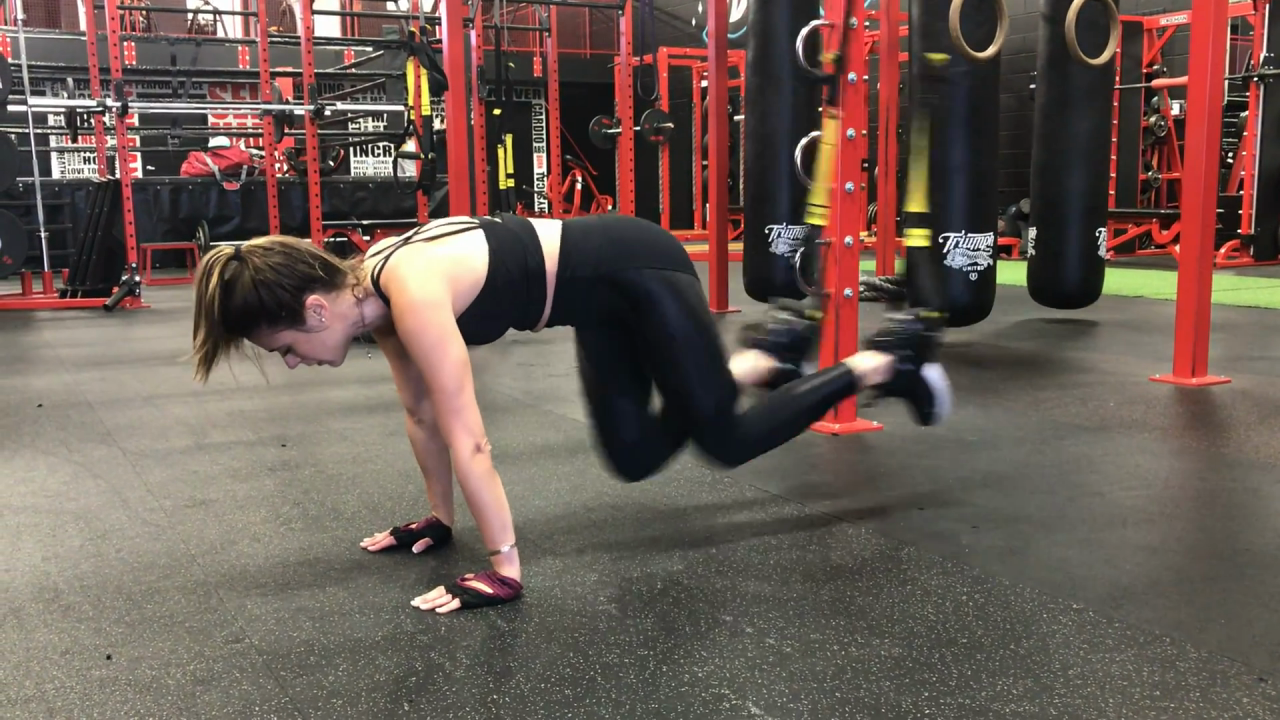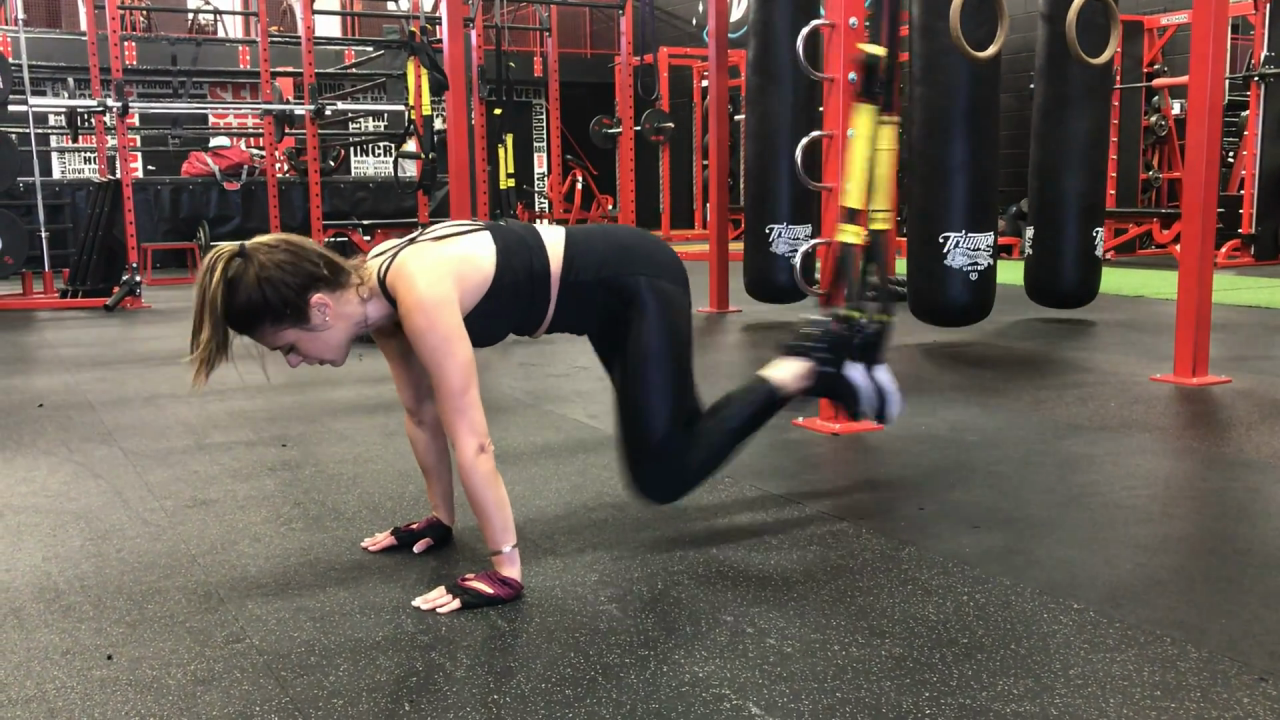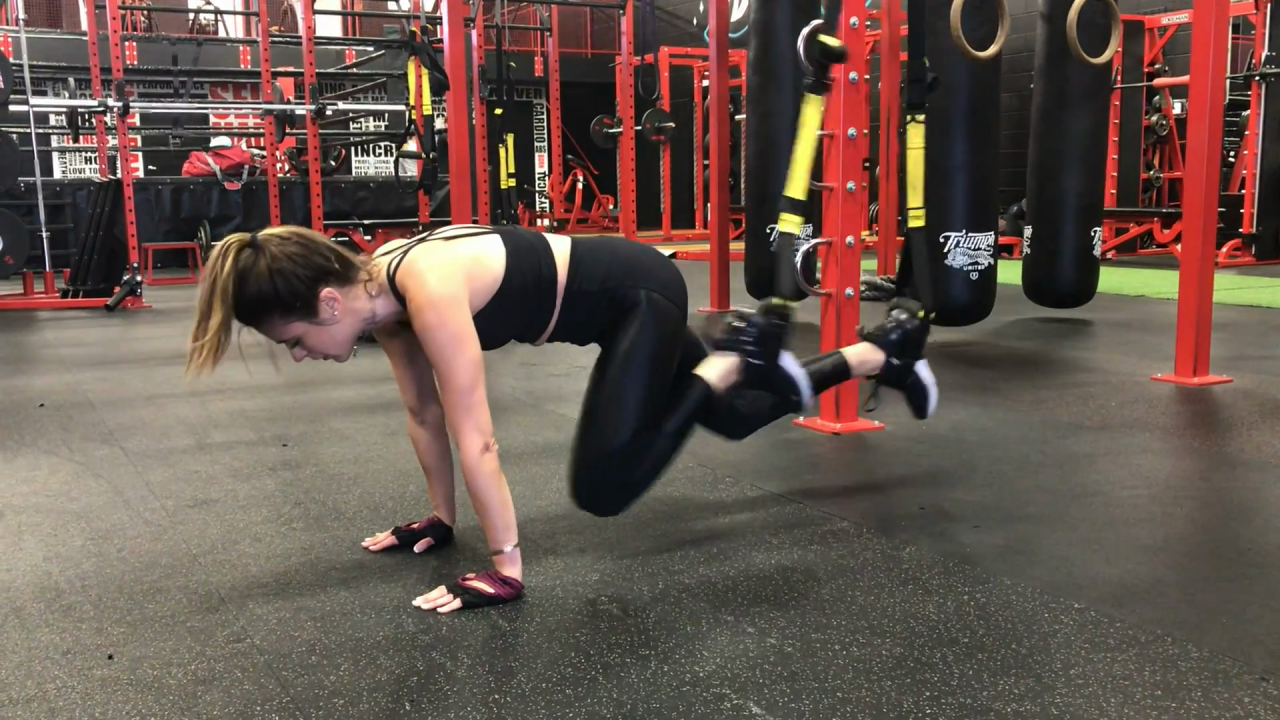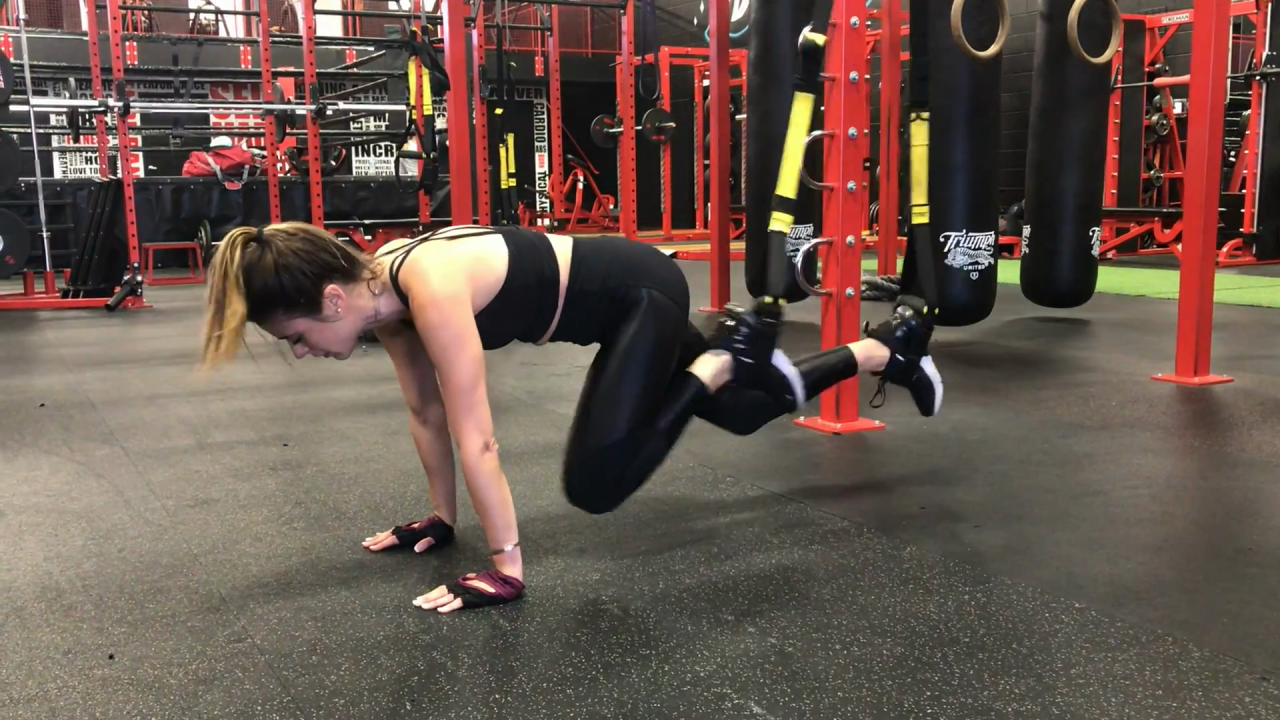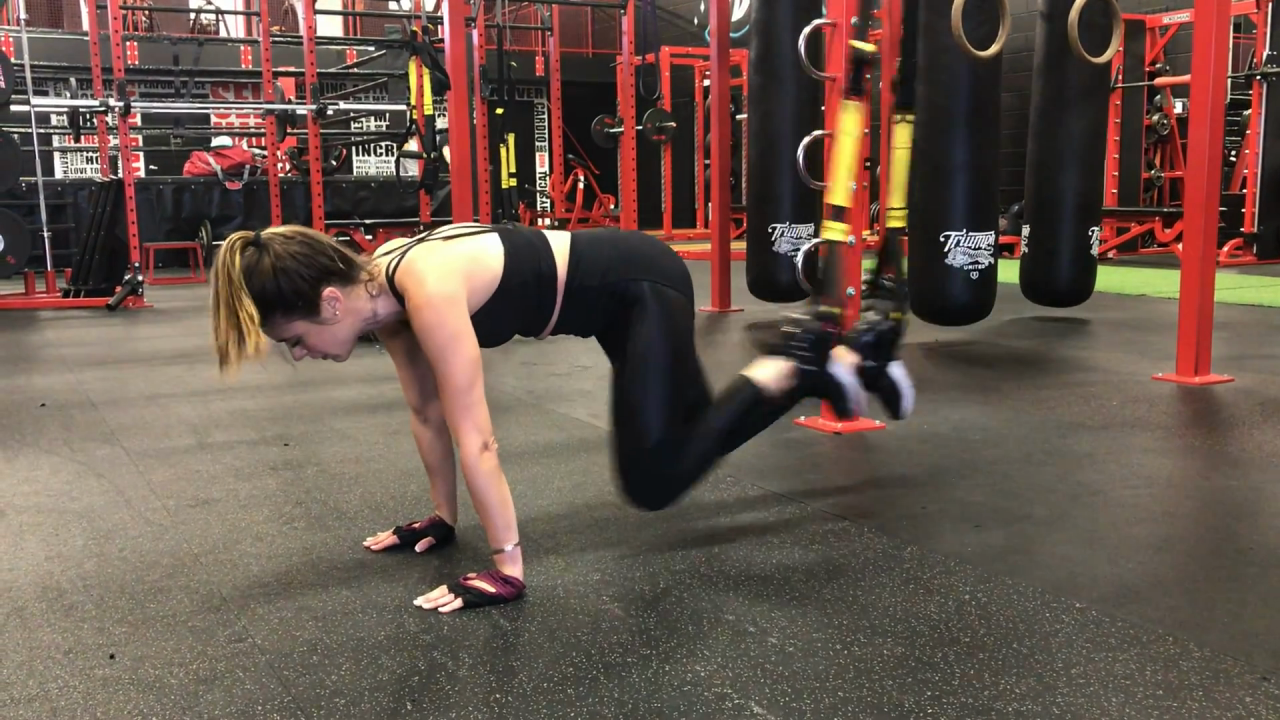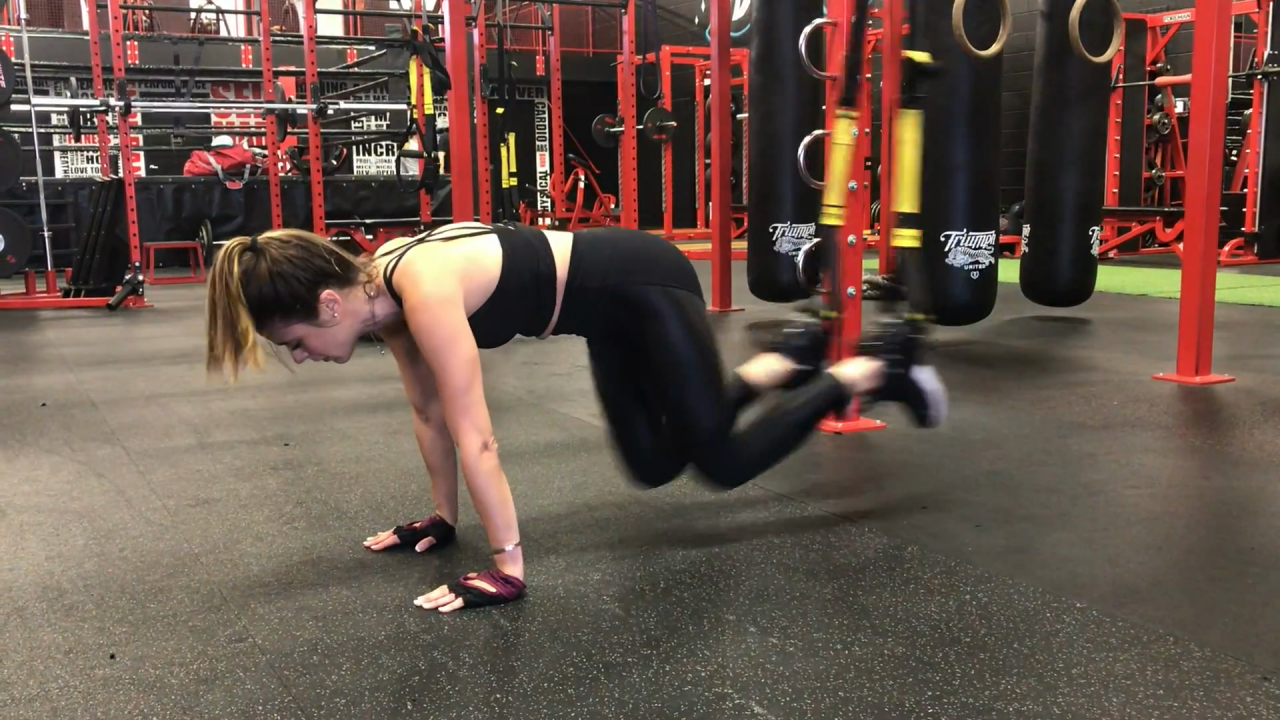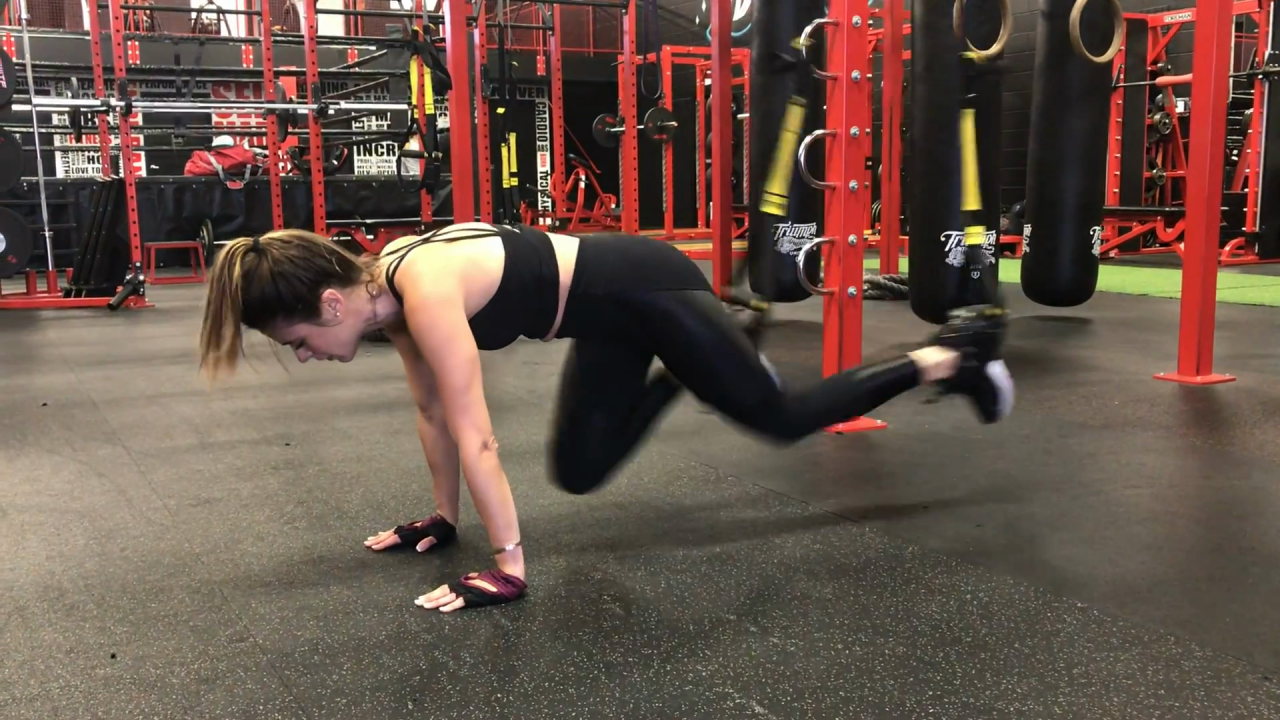
dt=0.1s
person 1, frame 1
left shoulder: (411, 293)
right shoulder: (371, 286)
left elbow: (465, 436)
right elbow: (419, 411)
left wrist: (505, 568)
right wrist: (439, 518)
left hip: (634, 270)
right hip: (597, 284)
left knee: (729, 441)
right knee: (632, 460)
left ankle: (887, 363)
right ankle: (754, 362)
person 1, frame 2
left shoulder: (417, 292)
right shoulder: (367, 286)
left elbow: (469, 438)
right elbow: (419, 413)
left wrist: (504, 568)
right wrist: (438, 518)
left hip: (635, 277)
right hip: (596, 284)
left knee: (665, 476)
right knee: (680, 434)
left ankle: (811, 363)
right ankle: (841, 361)
person 1, frame 3
left shoulder: (426, 291)
right shoulder: (376, 284)
left elbow: (473, 437)
right elbow: (424, 413)
left wrist: (506, 568)
right wrist: (440, 518)
left hip: (636, 290)
right hip: (600, 296)
left knee: (600, 489)
right knee: (734, 417)
left ankle: (735, 363)
right ankle: (885, 350)
person 1, frame 4
left shoulder: (428, 290)
right shoulder: (382, 284)
left elbow: (475, 437)
right elbow: (426, 411)
left wrist: (507, 568)
right wrist: (441, 517)
left hip: (637, 290)
right hip: (608, 299)
left knee: (594, 480)
right knee: (737, 415)
left ankle: (728, 359)
right ankle: (886, 346)
person 1, frame 5
left shoulder: (425, 290)
right shoulder: (378, 284)
left elbow: (473, 435)
right elbow: (425, 410)
left wrist: (507, 566)
right wrist: (442, 516)
left hip: (637, 283)
right hip: (608, 289)
left knee: (654, 482)
right knee: (708, 429)
left ankle: (789, 366)
right ankle: (857, 356)
person 1, frame 6
left shoulder: (425, 291)
right shoulder: (384, 284)
left elbow: (476, 436)
right elbow: (428, 411)
left wrist: (509, 567)
right wrist: (443, 517)
left hip: (641, 283)
right hip: (605, 297)
left knee: (726, 464)
right knee: (656, 464)
left ankle: (873, 370)
right ankle: (778, 364)
person 1, frame 7
left shoulder: (423, 293)
right shoulder: (392, 280)
left elbow: (474, 436)
right elbow: (433, 412)
left wrist: (508, 566)
right wrist: (443, 515)
left hip: (645, 291)
right hip: (610, 311)
left knee: (782, 418)
right knee: (576, 473)
left ankle: (955, 355)
right ankle: (671, 375)
